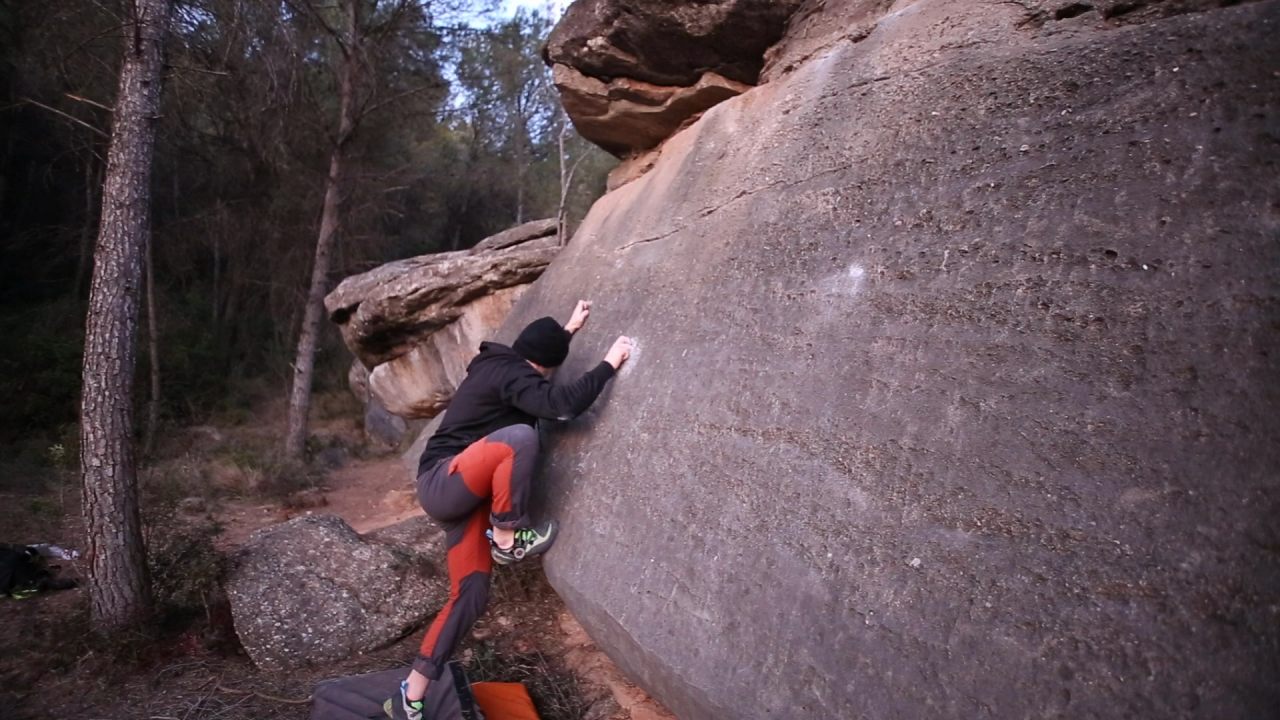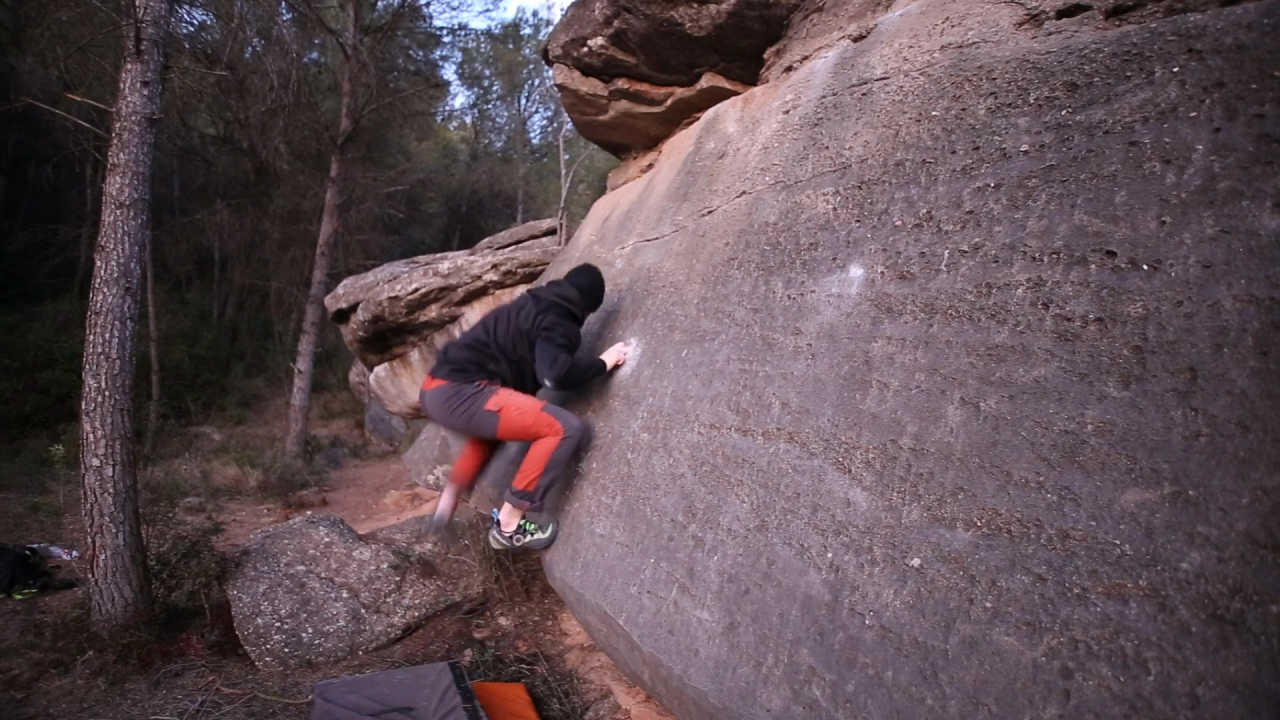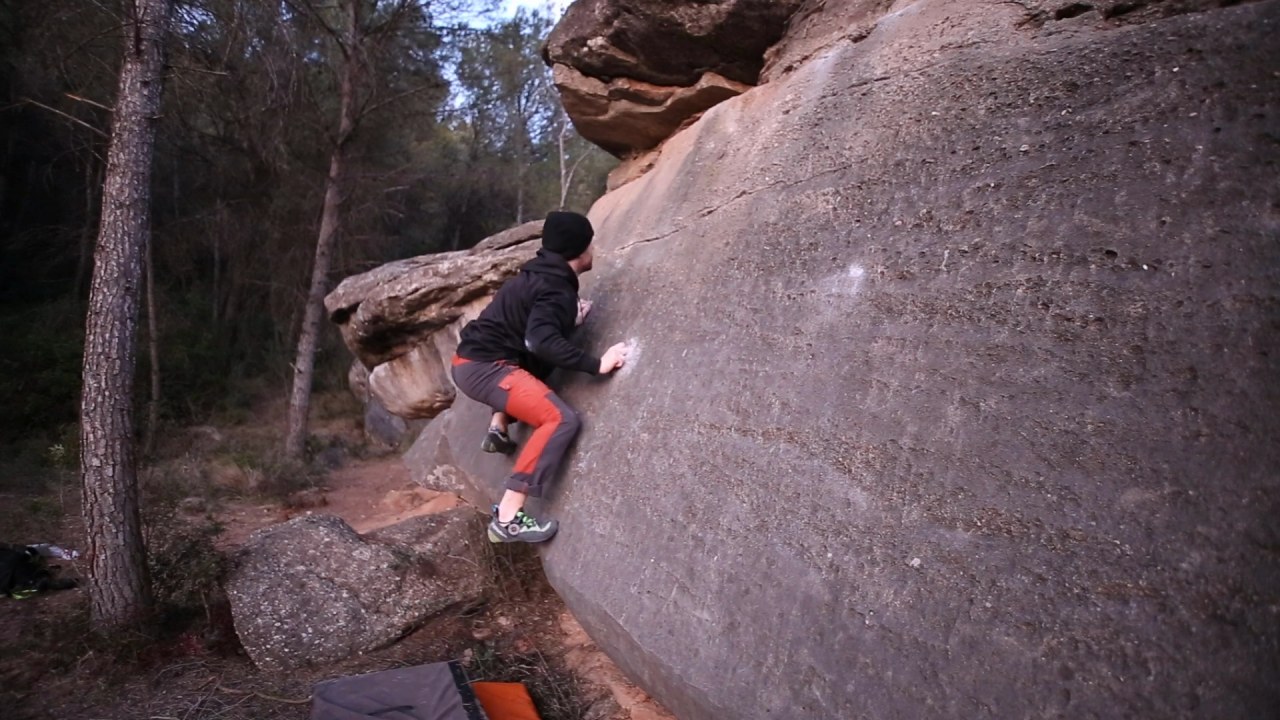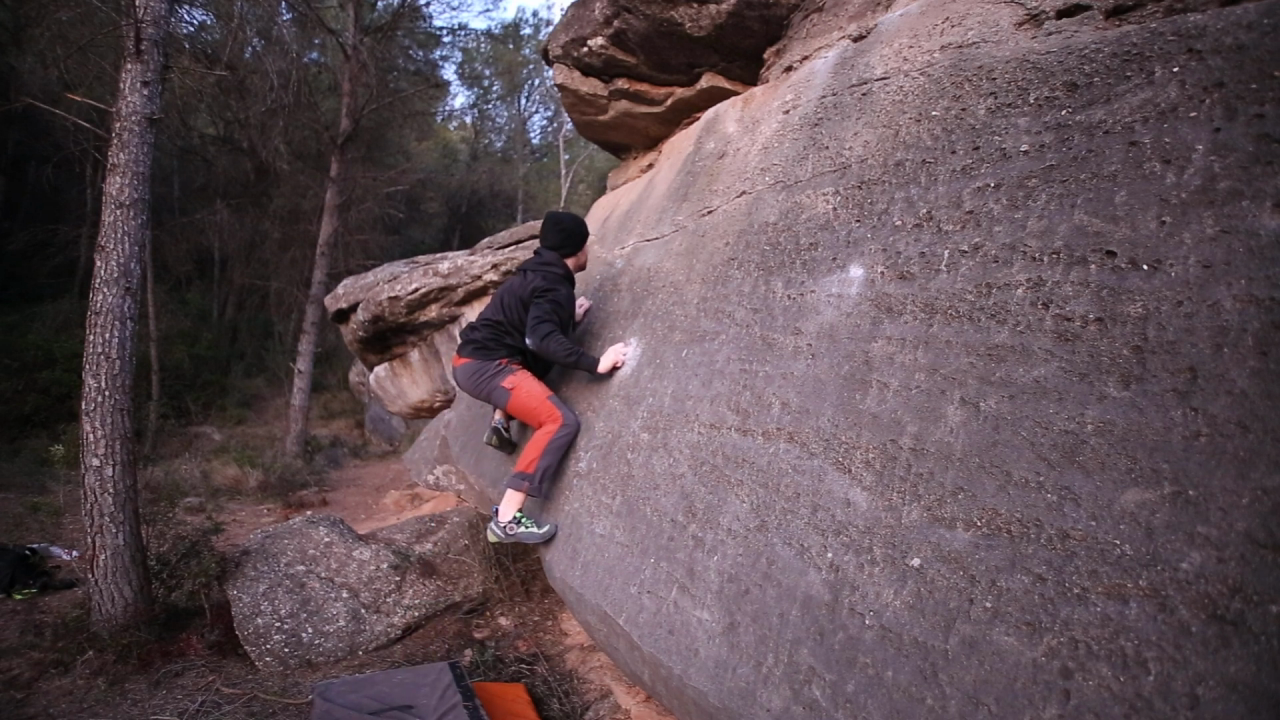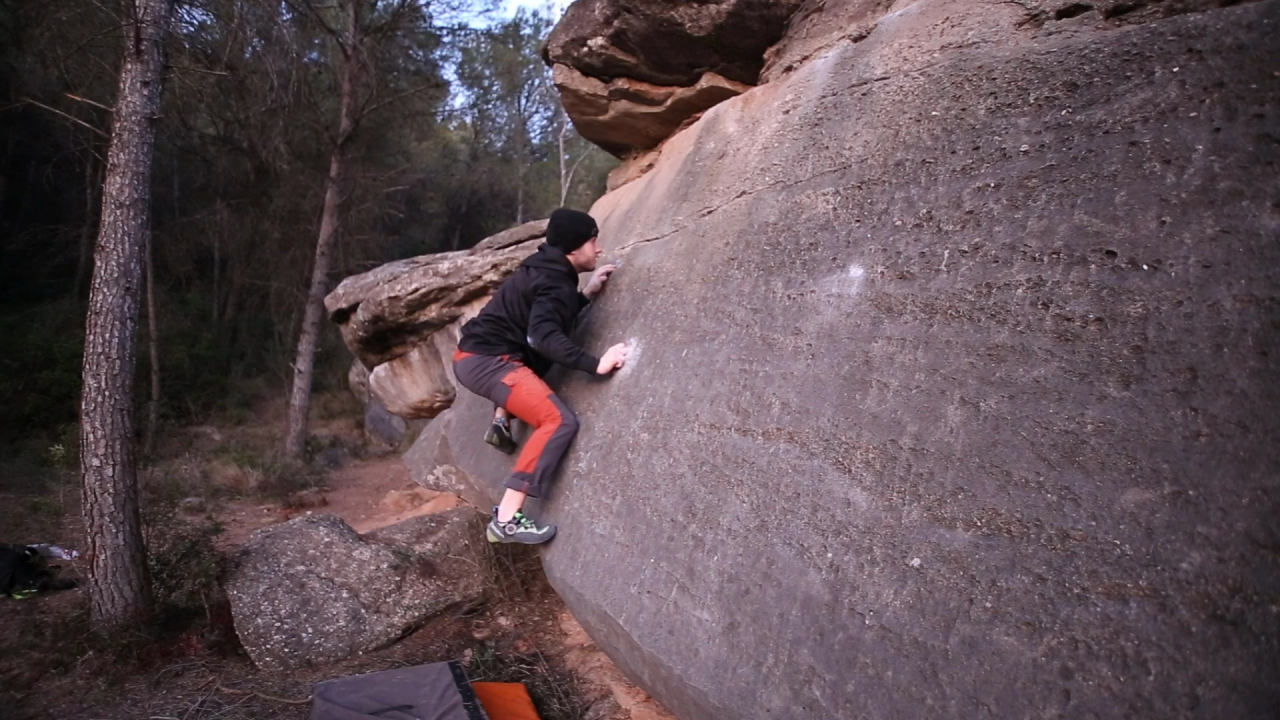
dt=1s
person 1, frame 1
left shoulder: (499, 365)
right shoulder: (512, 375)
left elbow: (536, 351)
right elbow: (561, 404)
left wrist: (568, 331)
right wrist: (609, 364)
left hip: (459, 492)
right hip: (443, 483)
left knee: (470, 595)
right knee: (520, 437)
right ankle: (508, 539)
person 1, frame 2
left shoulder: (535, 303)
right shoulder: (559, 323)
right elbow: (555, 374)
right wrist: (602, 364)
left hip: (436, 389)
right hip: (460, 394)
left knee: (489, 439)
right knee: (565, 429)
left ankle: (447, 503)
right ankle: (509, 527)
person 1, frame 3
left shoulder: (539, 275)
right shoulder: (556, 290)
right elbow: (541, 342)
left wrist: (569, 321)
right wrist: (597, 364)
left hip: (470, 361)
right hip: (485, 368)
left knee: (529, 365)
right knee: (561, 420)
left ankle: (498, 430)
right ankle: (507, 519)
person 1, frame 4
left shoulder: (535, 274)
right shoulder: (553, 287)
right elbow: (542, 339)
left wrist: (570, 318)
right wrist: (596, 363)
left hip: (470, 361)
right hip: (487, 368)
left knee: (526, 362)
right knee: (561, 422)
left ankle: (500, 425)
right ankle: (507, 518)
person 1, frame 5
left shoulder: (546, 269)
right shoulder: (554, 283)
left elbow: (546, 318)
right elbow: (544, 337)
left wrist: (588, 293)
right wrist: (596, 364)
left hip: (474, 355)
right hip: (487, 362)
left knee: (533, 361)
right knee: (559, 421)
left ankle: (501, 423)
right ankle: (506, 519)
